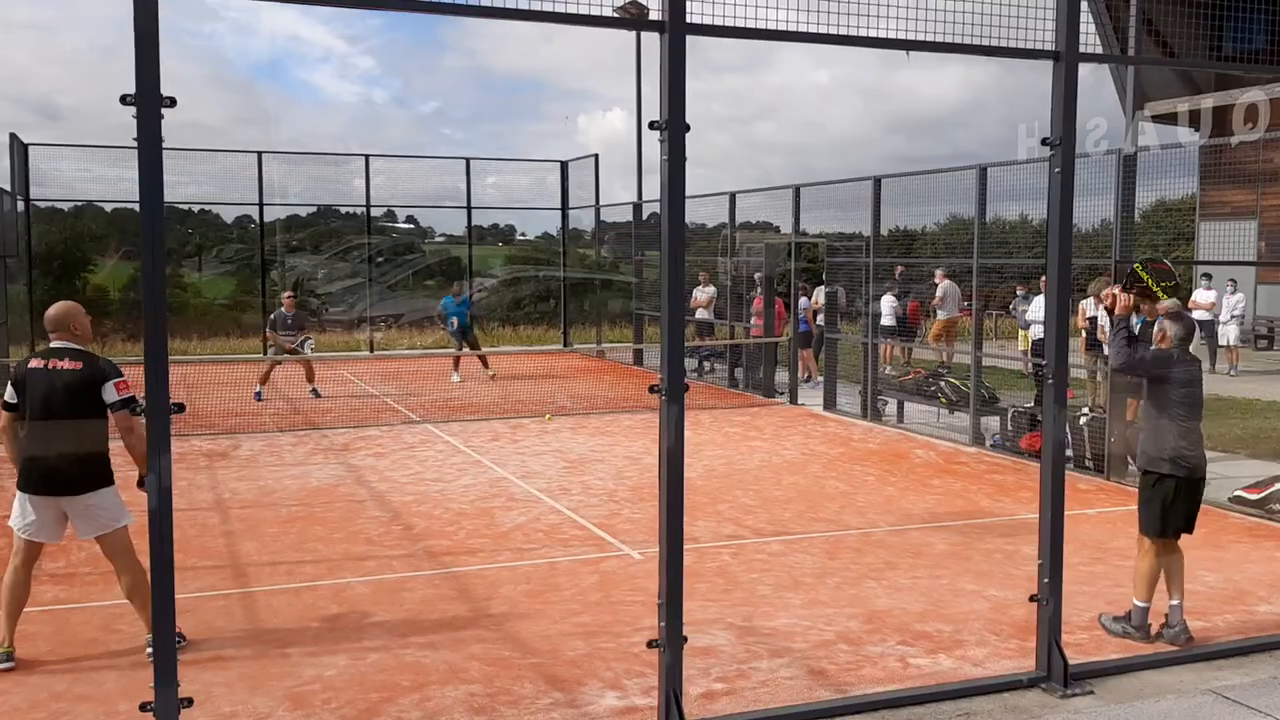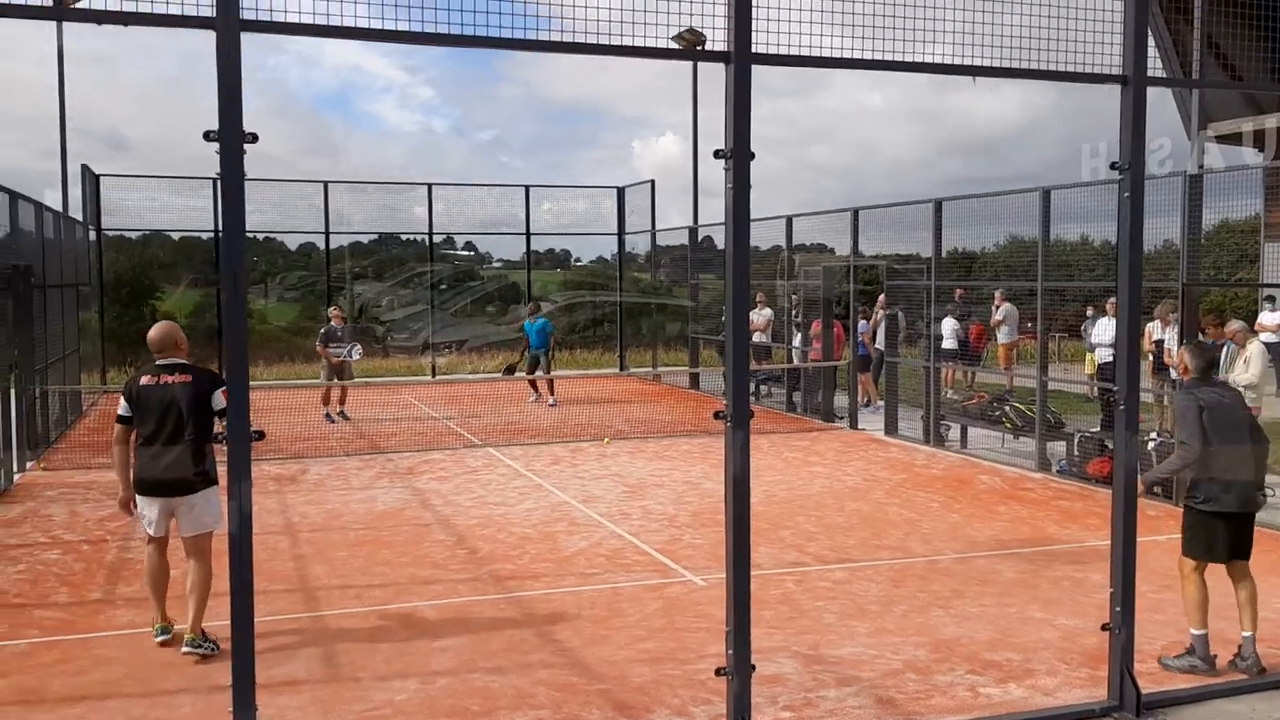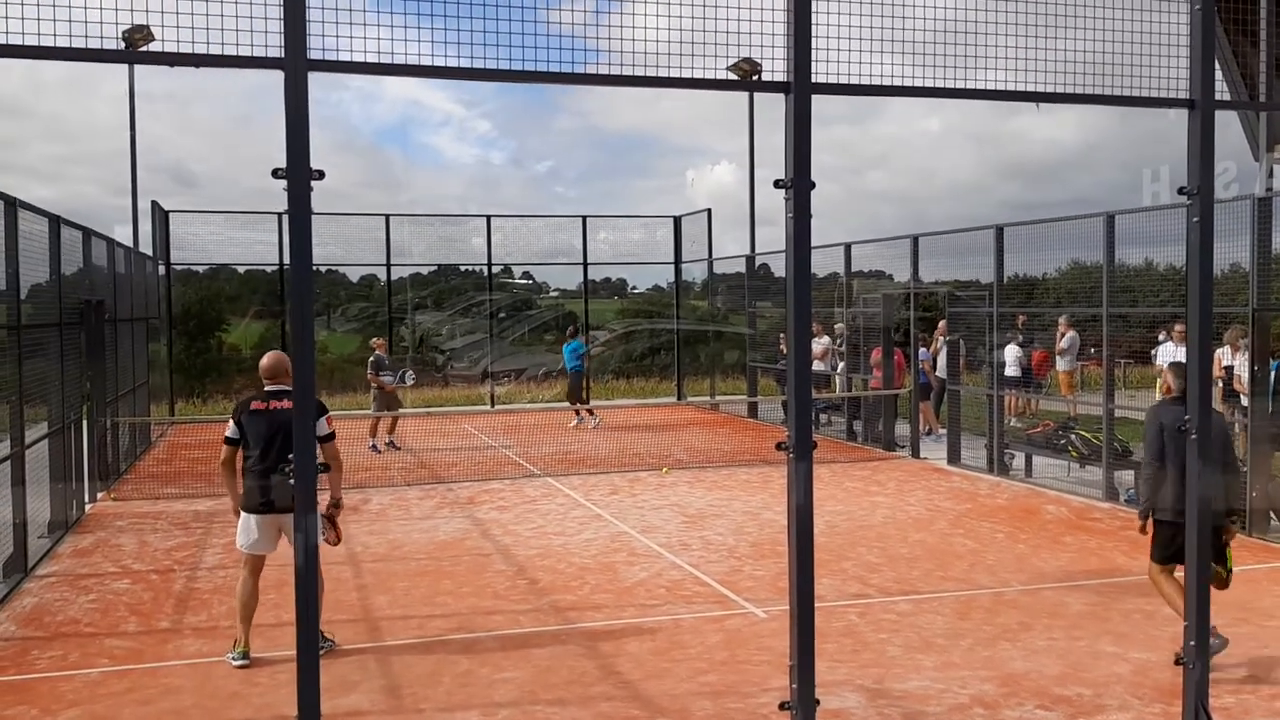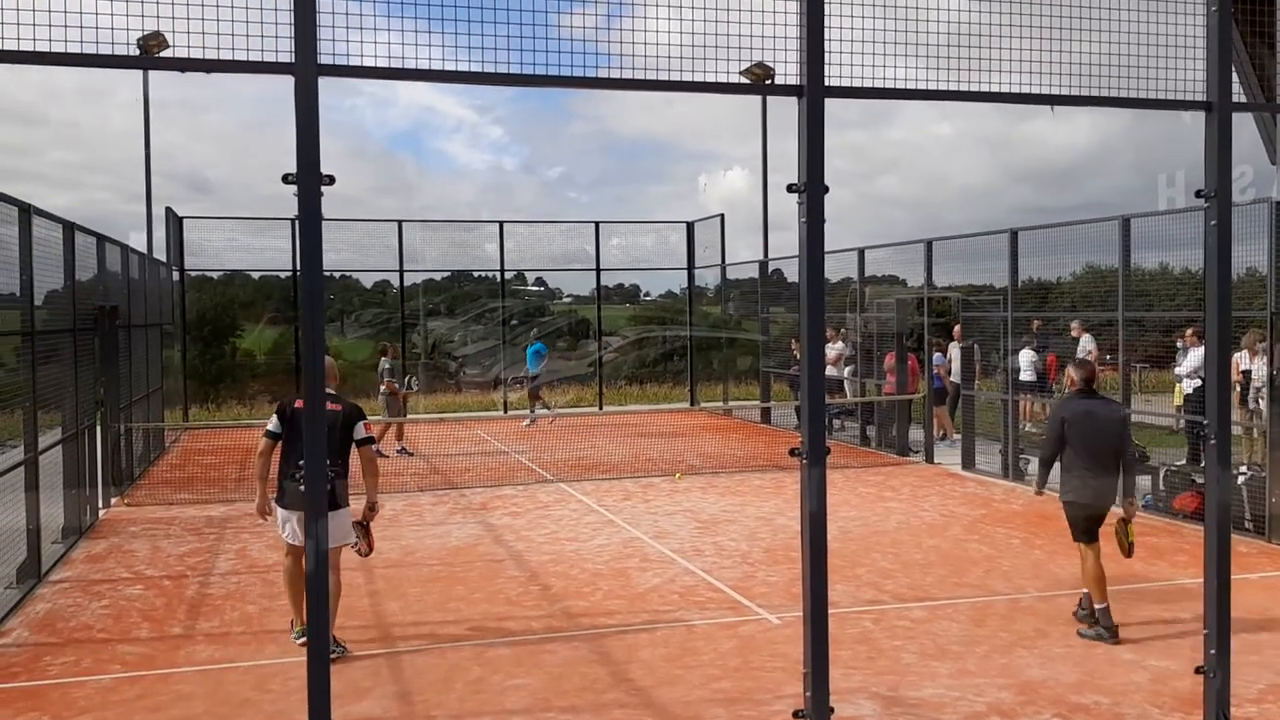
dt=0.7s
person 1, frame 1
right shoulder: (101, 368)
right elbow: (128, 427)
right wrist: (148, 472)
left hip: (35, 481)
right hip: (89, 481)
right knee: (123, 556)
right ankle: (155, 634)
person 1, frame 2
left shoulder: (135, 384)
right shoulder: (208, 380)
left elbow: (120, 440)
left wrist: (125, 486)
left hip: (149, 484)
right hip: (196, 482)
left knee: (155, 547)
right knee: (198, 556)
left ankle: (161, 623)
right ankle: (194, 634)
person 1, frame 3
left shoulder: (244, 408)
right shoulder: (312, 407)
left elbow: (226, 460)
right elbow: (332, 456)
left wrist: (235, 498)
right wrist: (336, 496)
left hip: (256, 503)
right hip: (298, 501)
left knee: (250, 571)
left ankle: (242, 646)
right ankle: (313, 637)
person 1, frame 4
left shoulder: (287, 406)
right shoulder: (351, 411)
left elbow: (263, 452)
right elbow: (368, 459)
left wrist: (261, 494)
right wrist: (372, 500)
left hip: (291, 497)
right hip: (332, 500)
left knee: (293, 555)
right knee: (331, 567)
left ankle: (300, 625)
right ankle: (328, 636)
person 2, frame 1
left shoulder: (1166, 360)
right shoulder: (1189, 363)
left elbow: (1121, 361)
right elbow: (1135, 354)
left wrist: (1122, 316)
right wrist: (1120, 315)
left hip: (1166, 468)
right hip: (1190, 468)
left knee: (1150, 544)
right knee: (1168, 544)
left ankle: (1136, 622)
right ankle: (1176, 623)
person 2, frame 2
left shoulder: (1188, 396)
right shoulder: (1231, 394)
left elbow: (1191, 450)
right elbow: (1260, 442)
left wrist: (1149, 478)
right wrist: (1256, 485)
left hip: (1210, 494)
right hip: (1243, 494)
left knee: (1191, 568)
right knee: (1240, 572)
left ankle: (1200, 653)
right ankle: (1248, 655)
person 2, frame 3
left shoulder: (1159, 413)
right shoulder: (1216, 418)
left elbow: (1152, 466)
right elbow: (1232, 471)
left wrist: (1144, 511)
right wrist: (1232, 517)
left hip: (1176, 509)
right hip: (1214, 511)
left knee: (1159, 572)
left ankle: (1206, 635)
person 2, frame 4
left shoulder: (1065, 408)
right shoulder: (1115, 409)
left elbow: (1049, 450)
right elbow: (1128, 457)
left wrist: (1040, 482)
right wrist: (1129, 497)
left hip: (1078, 491)
right hip: (1106, 492)
left knee: (1090, 551)
right knee: (1088, 545)
left ankle: (1105, 623)
right ankle: (1088, 605)
